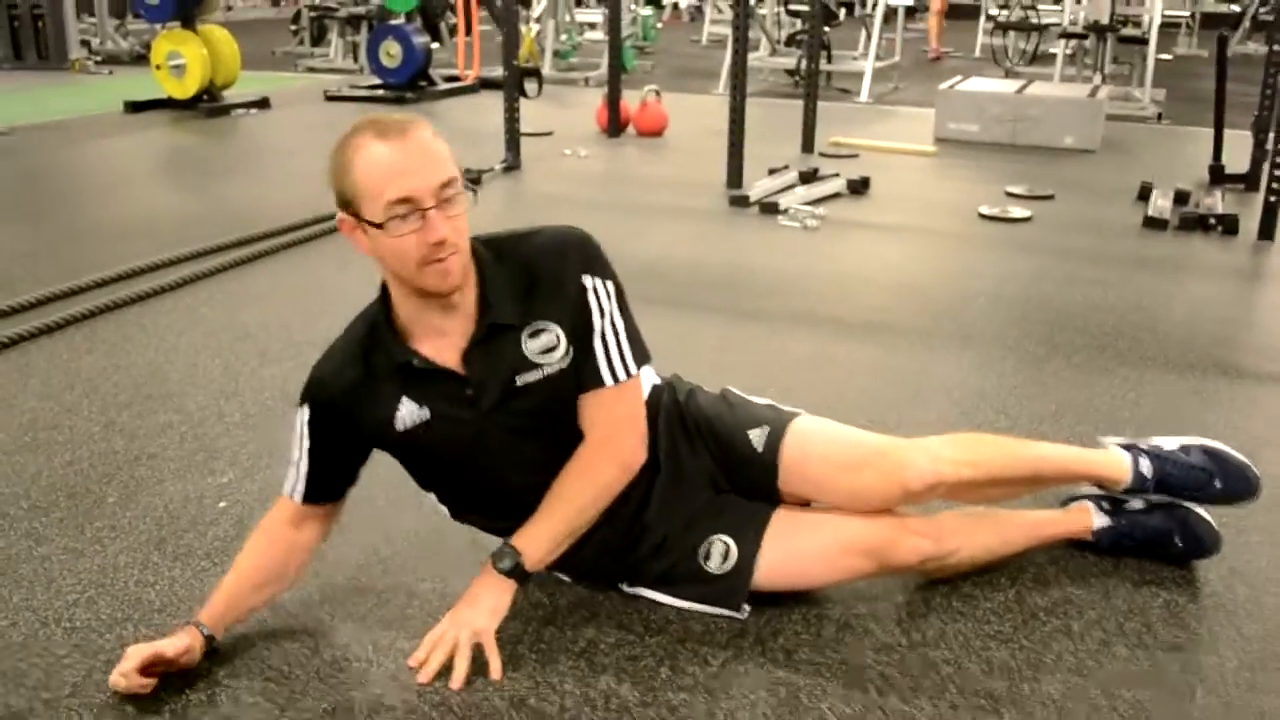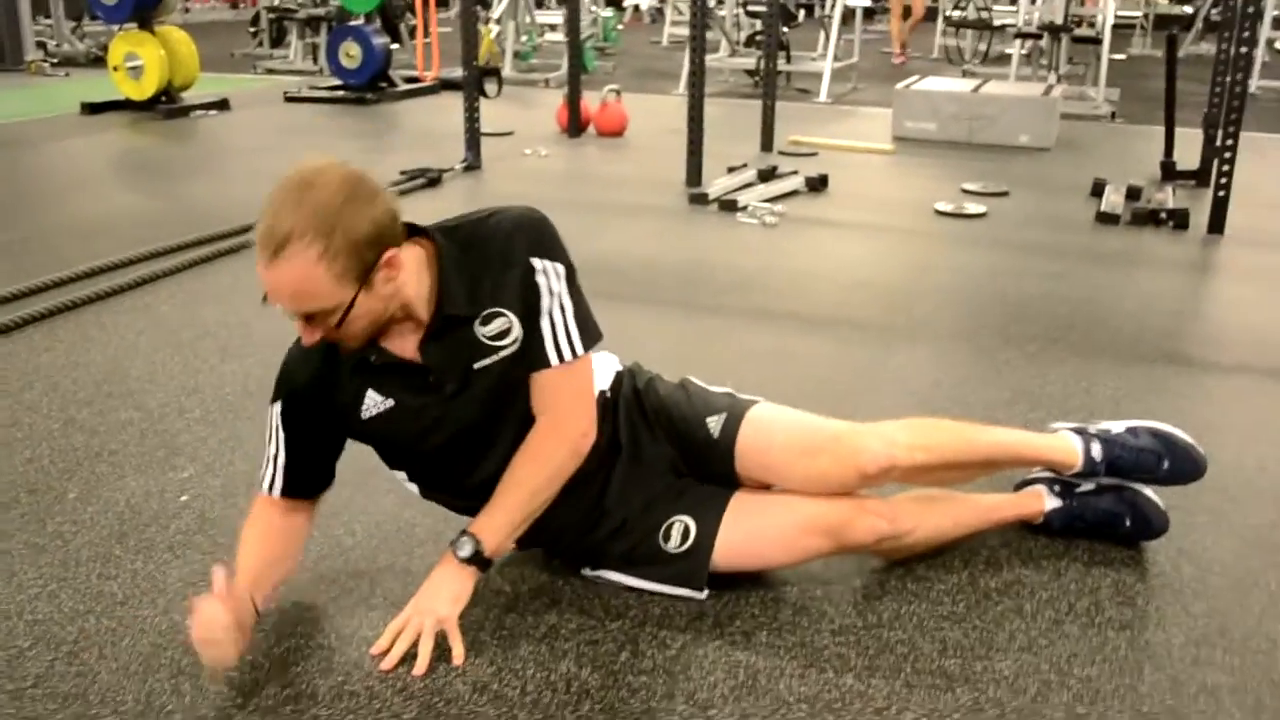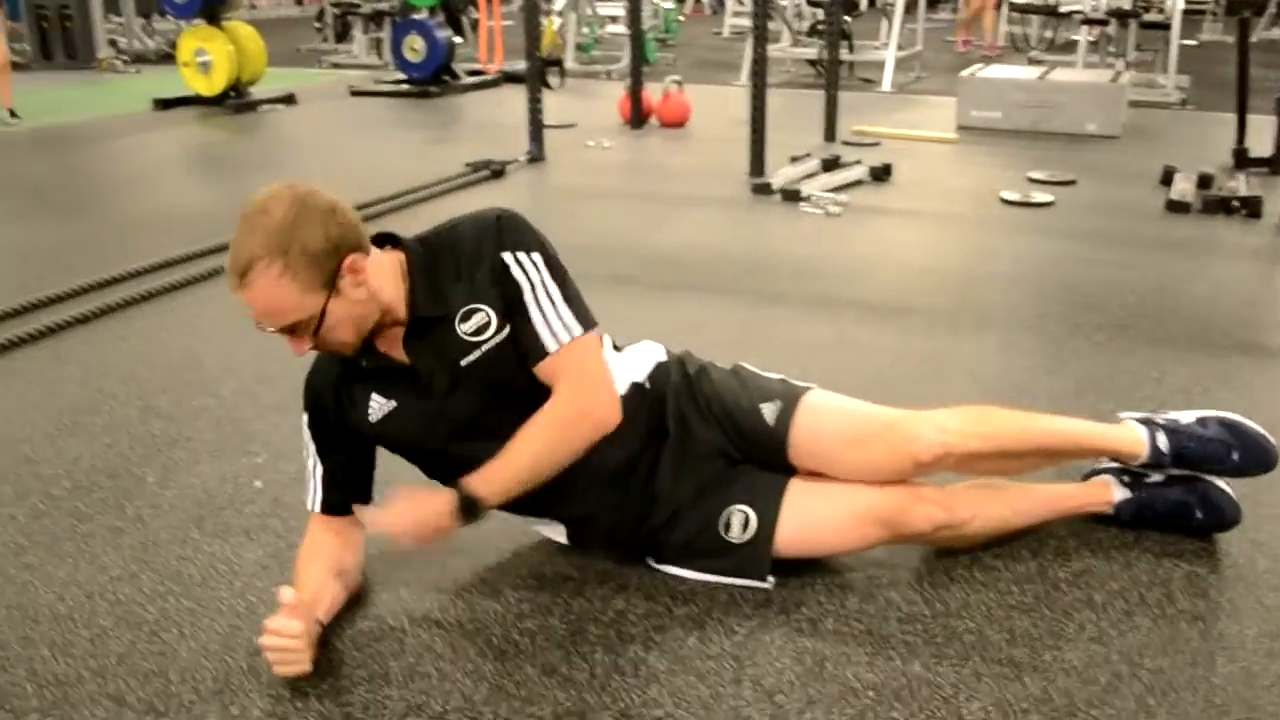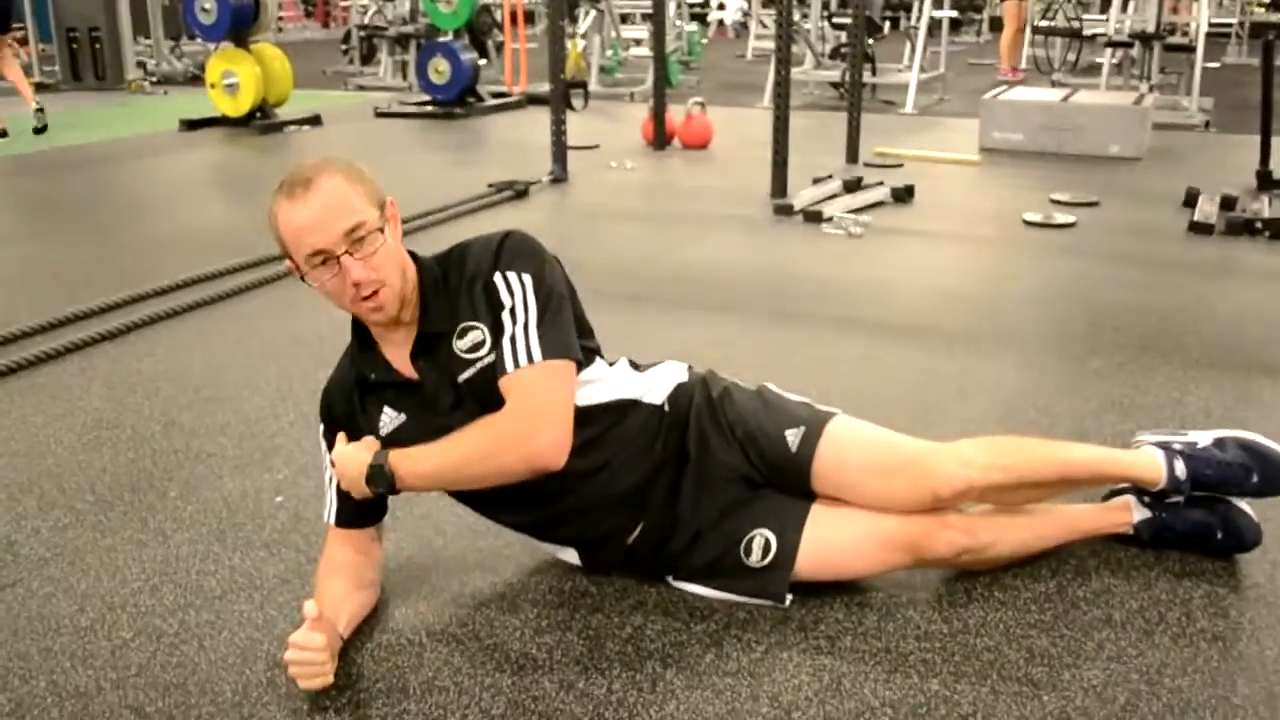
dt=0.4s
person 1, frame 1
left shoulder: (560, 265)
right shoulder: (352, 384)
left elbow: (618, 438)
right elbow: (303, 517)
left wrist: (501, 576)
right wrist: (198, 634)
left hip: (681, 436)
right hip: (629, 546)
left knee: (902, 476)
right knee: (895, 545)
left ankle: (1122, 465)
right ankle: (1094, 525)
person 1, frame 2
left shoulder: (513, 247)
right shoulder: (316, 380)
left elbow: (568, 424)
right elbow: (287, 506)
left wrist: (463, 561)
right wrist: (236, 605)
left hip: (638, 422)
right hip: (597, 527)
left knee: (857, 460)
right knee: (855, 526)
left ankle: (1073, 451)
right ankle: (1050, 506)
person 1, frame 3
left shoulder: (486, 248)
right shoulder: (339, 396)
left elbow: (590, 397)
right elbow: (335, 524)
left wrist: (457, 504)
right wrist: (303, 615)
left hip: (680, 406)
right hip: (648, 515)
left knee: (911, 447)
right knee: (908, 515)
left ankle: (1137, 441)
right ankle: (1114, 498)
person 1, frame 4
left shoulder: (498, 269)
right shoulder: (353, 401)
left elbow: (539, 437)
right elbow: (353, 540)
left wrist: (386, 467)
right wrist: (325, 629)
left hip: (702, 428)
right hip: (672, 538)
left knee: (935, 483)
right knee: (930, 540)
left ankle: (1157, 463)
right ankle: (1135, 517)
